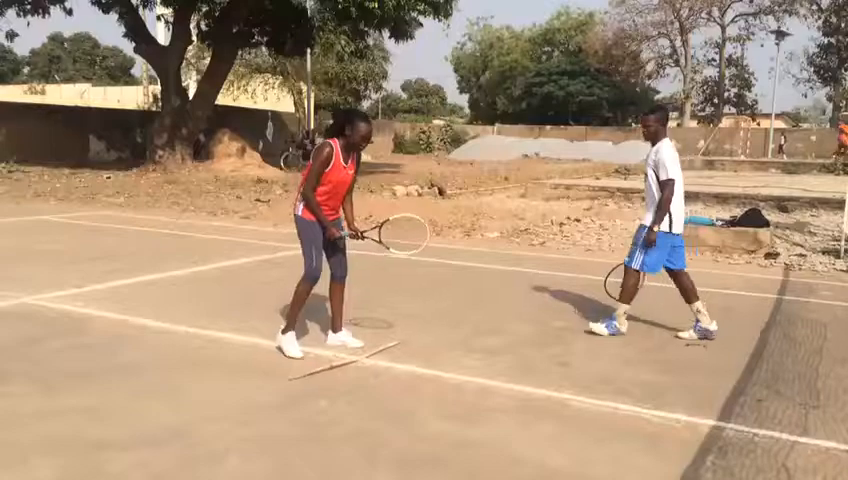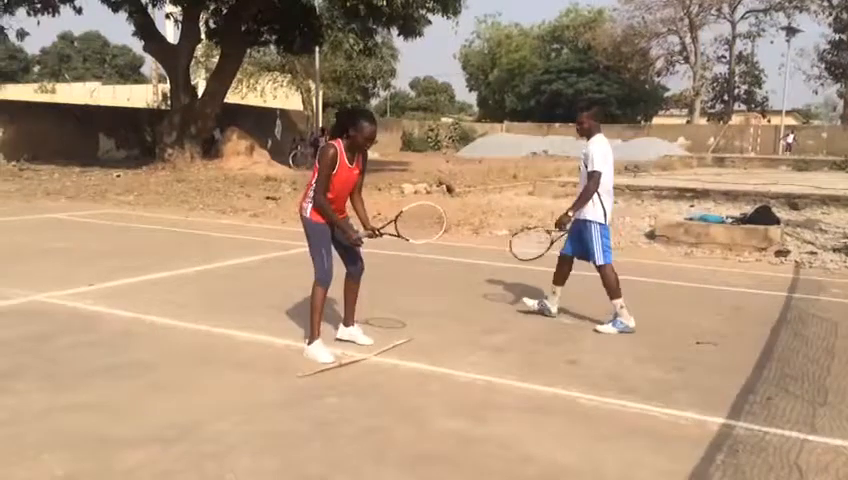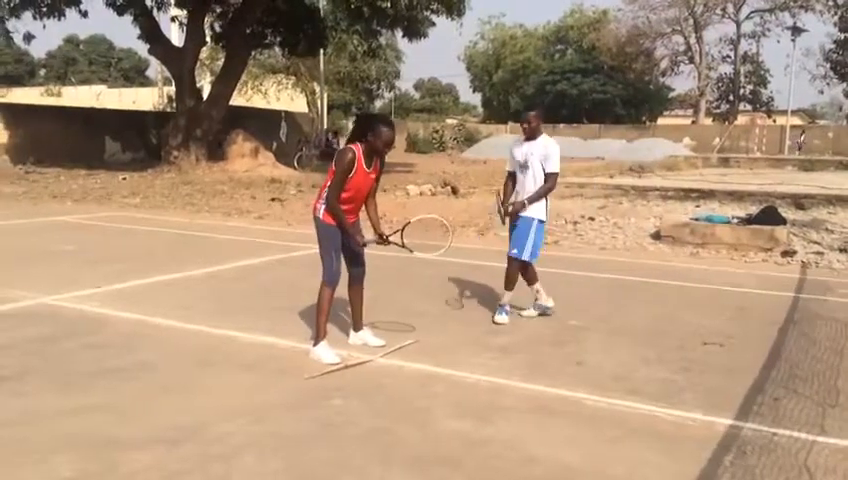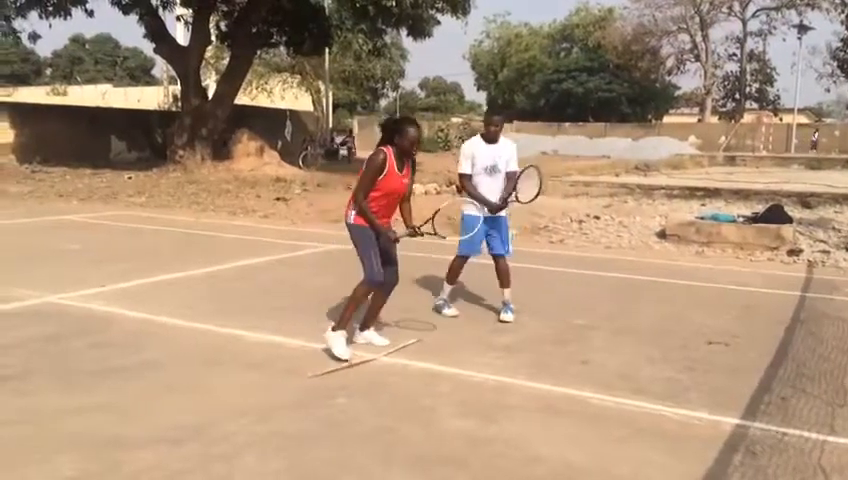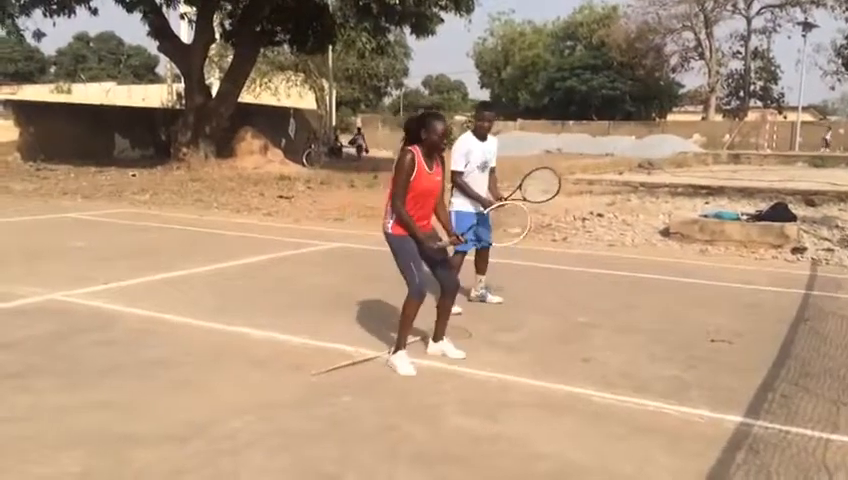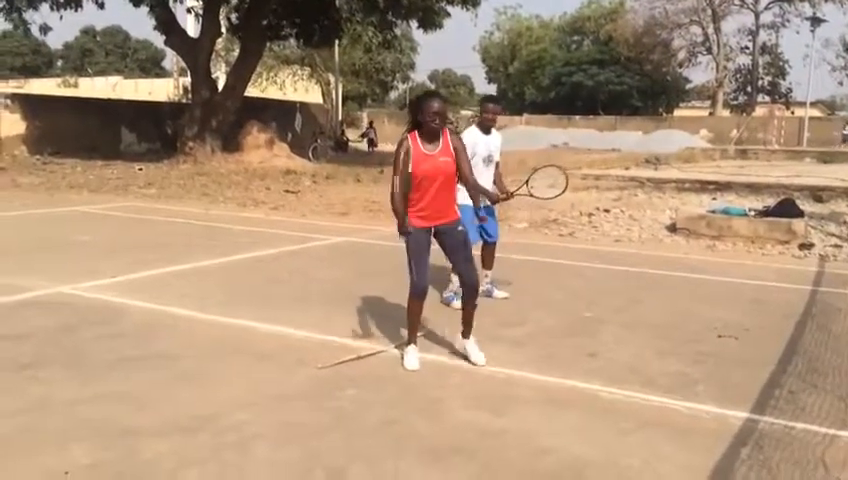
dt=0.5s
person 1, frame 1
left shoulder: (355, 156)
right shoulder: (327, 150)
left elbow: (346, 194)
right elbow: (307, 191)
left wrist: (351, 224)
right wrist: (327, 226)
left hip: (332, 217)
right hip: (309, 214)
left knee: (340, 271)
right knee: (313, 271)
left ankle: (336, 331)
right ankle: (287, 331)
person 1, frame 2
left shoulder: (361, 156)
right shoulder: (331, 152)
left elbow: (356, 193)
right elbow: (319, 197)
left wrist: (366, 224)
right wrist: (346, 230)
left hip: (338, 215)
right hip: (316, 215)
left knee: (356, 266)
right knee: (324, 274)
left ankle: (348, 325)
right ankle: (313, 341)
person 1, frame 3
left shoulder: (379, 160)
right shoulder: (349, 156)
left elbow: (370, 197)
right elbow: (331, 199)
left wrist: (377, 229)
right wrist: (352, 233)
left hip: (350, 218)
right hip: (329, 216)
left knee: (358, 272)
right knee: (332, 275)
left ankle: (358, 330)
right ankle: (319, 343)
person 1, frame 4
left shoulder: (410, 163)
right shoulder: (379, 158)
left elbow: (404, 199)
right elbow: (359, 199)
left wrist: (409, 224)
right wrist: (381, 229)
left hip: (382, 225)
right hip: (361, 222)
left knee: (391, 278)
right knee: (376, 277)
left ankle: (366, 329)
right ankle: (337, 330)
person 1, frame 5
left shoulder: (439, 160)
right shoulder: (408, 158)
left elbow: (438, 202)
right elbow: (397, 205)
left wrist: (450, 232)
right wrist: (422, 239)
left hip: (424, 230)
right hip: (400, 230)
left knee: (451, 283)
right knee: (418, 287)
left ankle: (438, 341)
right ankle: (398, 352)
person 1, frame 6
left shoulder: (453, 140)
right shoulder: (407, 145)
left elbow: (467, 178)
right elbow: (398, 187)
left wrist: (484, 195)
right wrist: (400, 217)
left hip: (449, 220)
right hip: (417, 224)
left knee: (471, 281)
right knee: (419, 286)
left ankle: (467, 338)
right ankle: (411, 345)
person 2, frame 1
left shoulder: (662, 152)
right shoulder: (660, 149)
left elbow: (667, 194)
left wrist: (654, 228)
left hip: (659, 223)
right hip: (669, 223)
left knee: (633, 267)
right knee: (676, 271)
left ankle: (618, 321)
right ankle: (705, 322)
person 2, frame 2
left shoulder: (596, 147)
right shoulder: (597, 144)
left elbow: (592, 185)
left wrist: (570, 213)
left hip: (593, 215)
right hip: (584, 213)
left knee: (602, 264)
right knee: (566, 256)
left ankle: (623, 318)
right ankle: (550, 302)
person 2, frame 3
left shoulder: (549, 146)
right shoulder: (517, 146)
left elbow: (550, 183)
left wrist: (524, 202)
right wrist: (506, 203)
left hip: (534, 212)
right hip: (518, 211)
left knee: (516, 258)
right knee: (522, 259)
left ankle: (504, 305)
right ankle: (543, 301)
person 2, frame 4
left shoulder: (510, 147)
right shoulder: (470, 146)
left elbow: (511, 178)
right elbow: (464, 181)
left wrist: (503, 199)
right wrist: (486, 202)
left hip: (497, 212)
right hip: (473, 211)
left knee: (500, 255)
right knee: (463, 255)
left ankle: (507, 304)
right ankle: (442, 298)
person 2, frame 5
left shoulder: (493, 142)
right shoulder: (463, 143)
right elbow: (456, 179)
left wrist: (496, 195)
right wrist: (481, 199)
left hip: (482, 207)
right hip: (463, 206)
left knee: (485, 246)
right knee: (461, 250)
left ankle: (479, 290)
person 2, frame 6
left shoulder: (497, 137)
right shoulder: (469, 137)
left wrist: (502, 189)
left hip: (487, 201)
right hip: (468, 200)
left knee: (491, 241)
left ankle: (485, 284)
right ankle: (451, 291)
